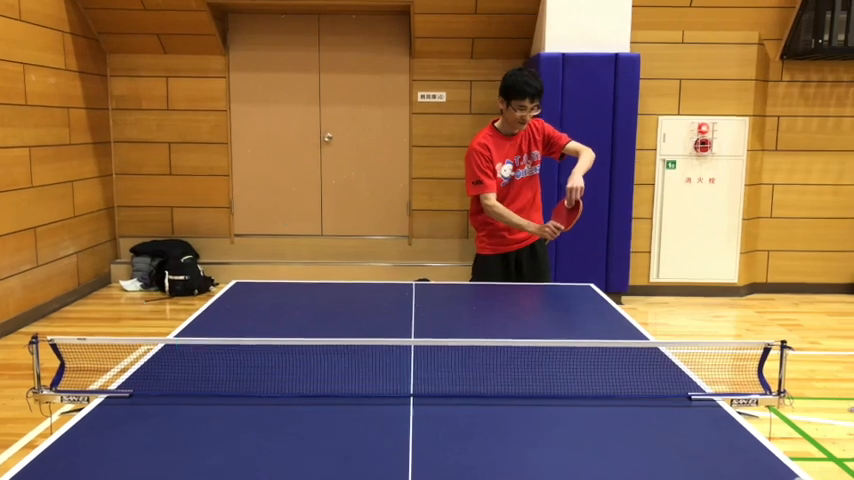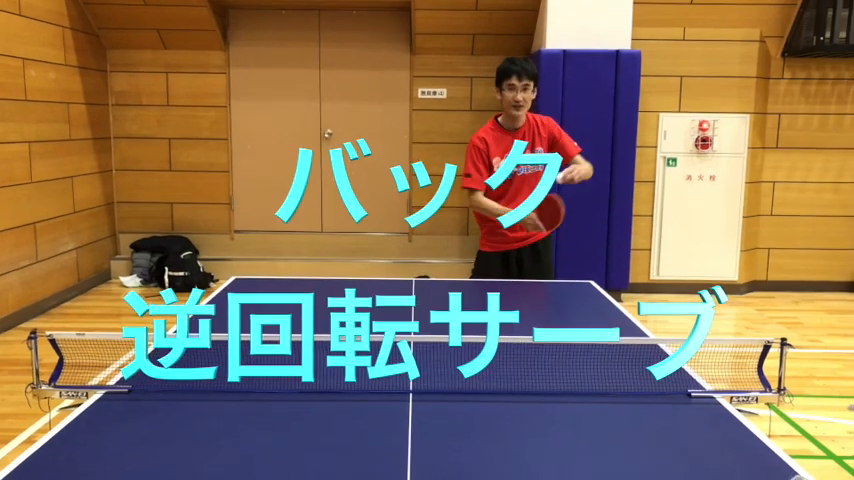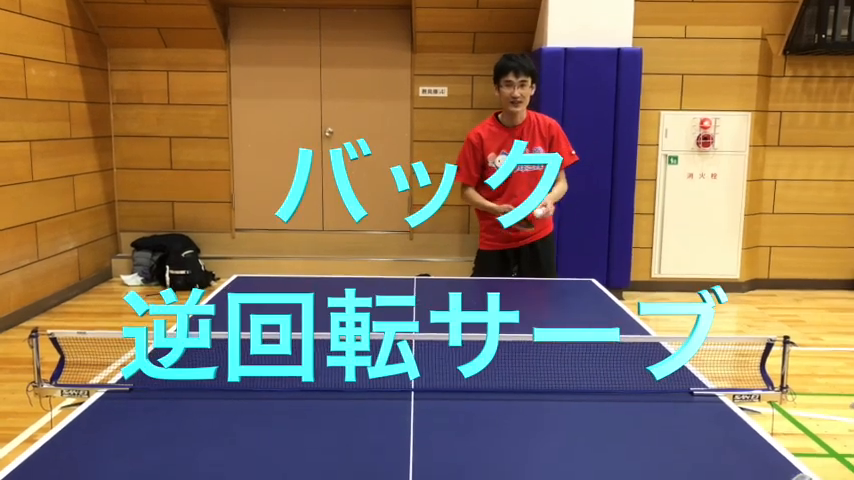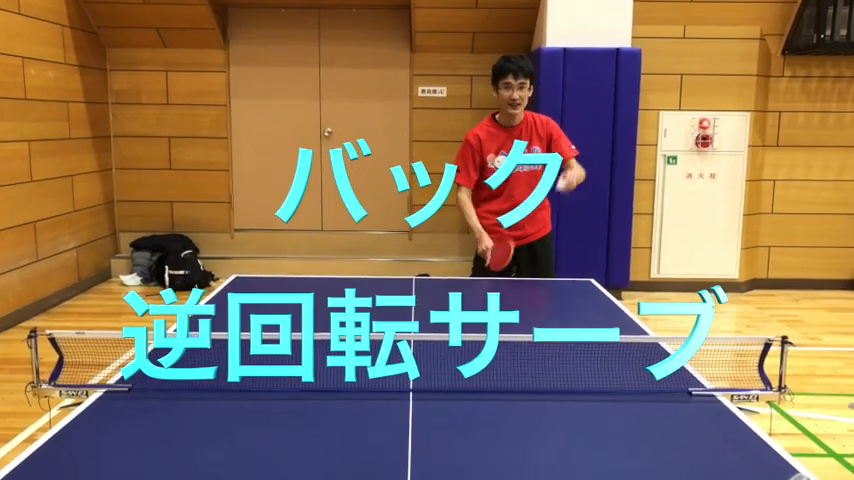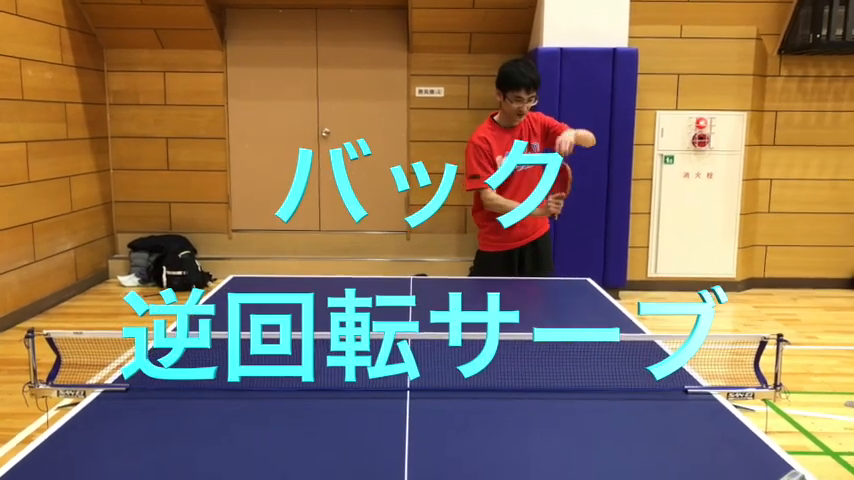
dt=0.5s
person 1, frame 1
left shoulder: (538, 131)
right shoulder: (481, 147)
left elbow: (586, 153)
right elbow: (489, 204)
left wrist: (577, 174)
right wrist: (534, 228)
left hip: (533, 243)
right hip: (494, 246)
person 1, frame 2
left shoulder: (545, 127)
right shoulder: (482, 141)
left elbow: (586, 168)
right elbow: (476, 199)
left wrist: (577, 171)
left hip: (537, 240)
right hip: (496, 243)
person 1, frame 3
left shoulder: (549, 128)
right shoulder: (479, 137)
left elbow: (561, 181)
right elbow: (467, 190)
left wrist: (548, 200)
right wrist: (497, 209)
left hip: (538, 236)
right hip: (495, 240)
person 1, frame 4
left shoulder: (545, 127)
right shoulder: (477, 138)
left elbow: (576, 169)
right elbow: (463, 193)
left wrist: (574, 175)
right wrist: (481, 234)
left hip: (537, 236)
right hip: (494, 240)
person 1, frame 5
left shoulder: (538, 124)
right shoulder: (481, 140)
left elbow: (589, 139)
right elbow: (489, 199)
left wrist: (571, 136)
right wrist: (537, 210)
left hip: (536, 236)
right hip: (496, 242)
